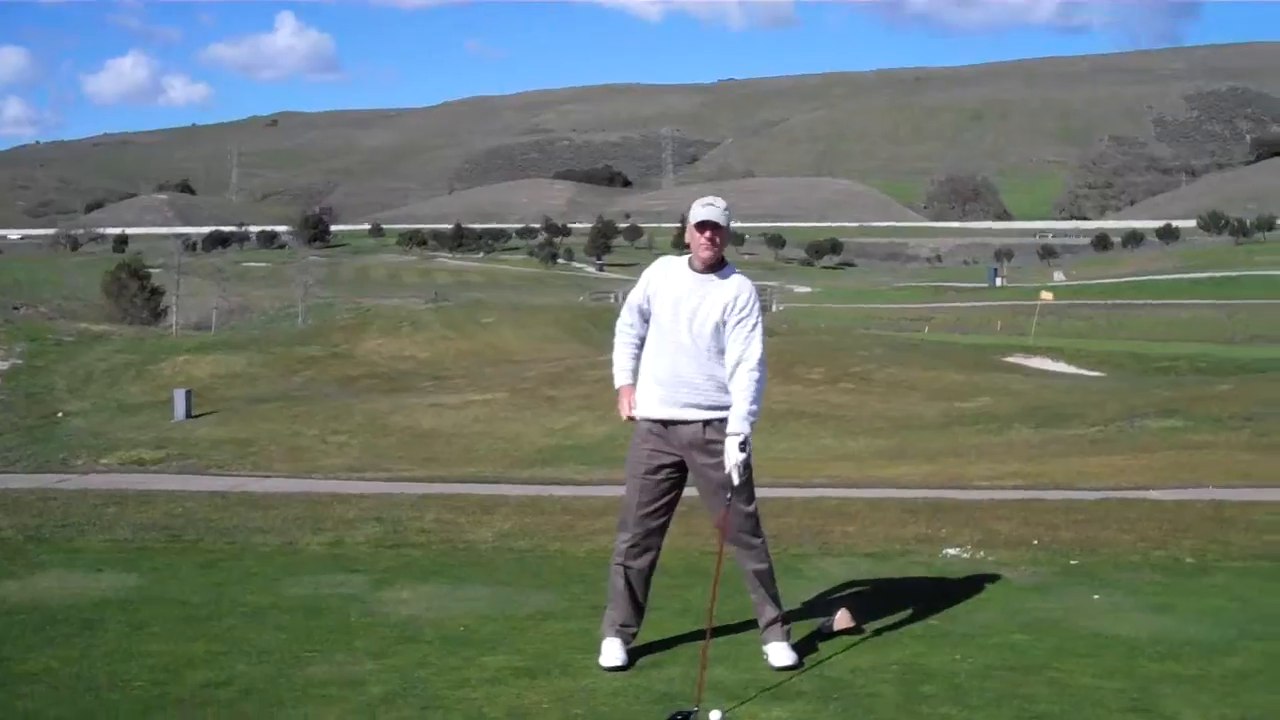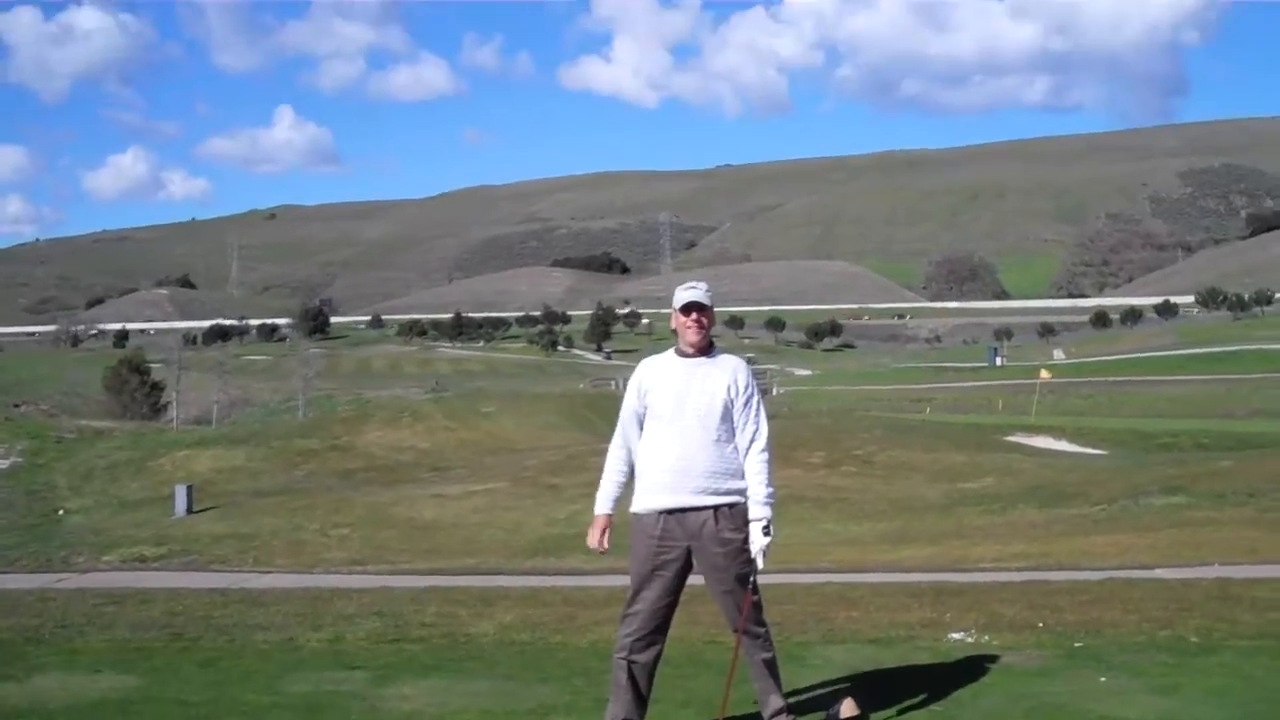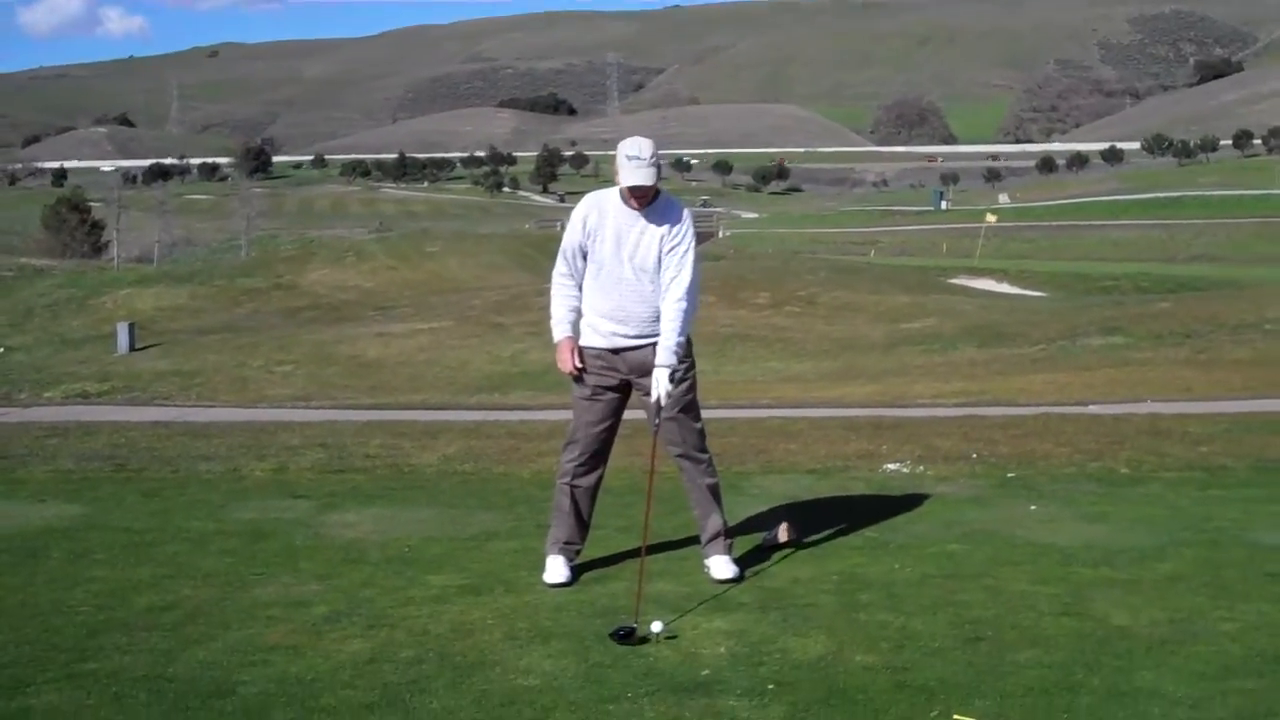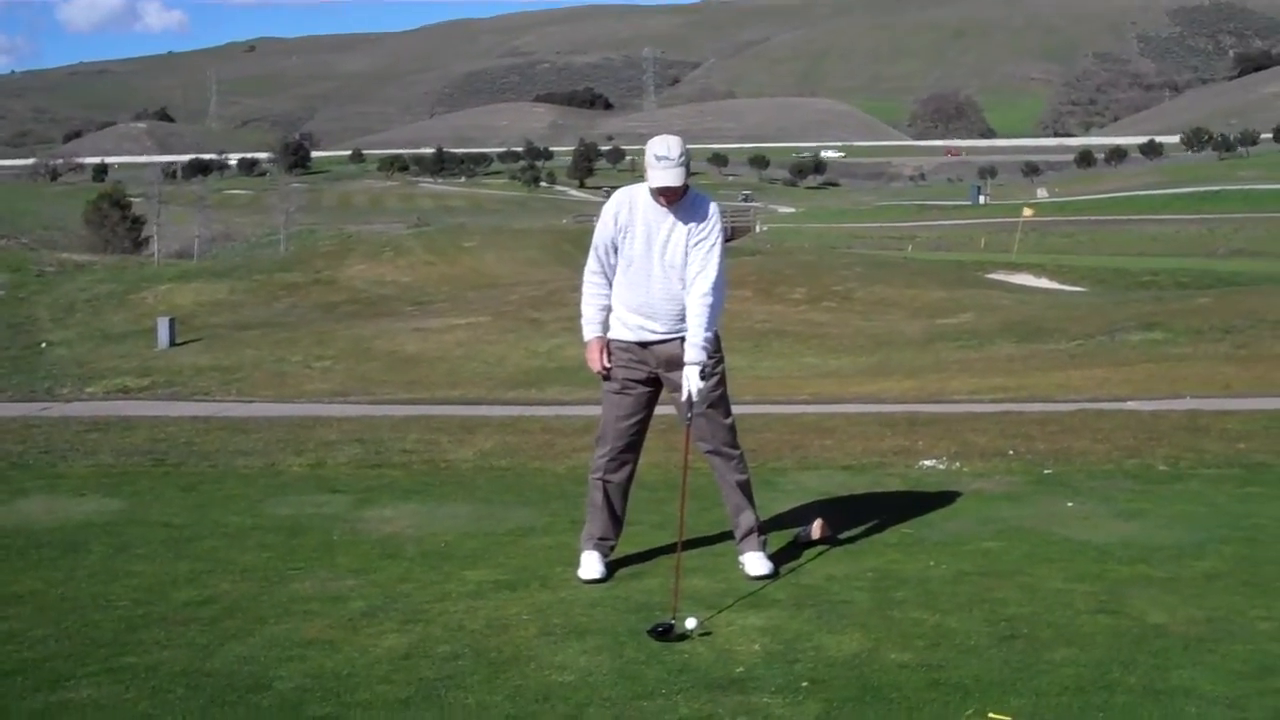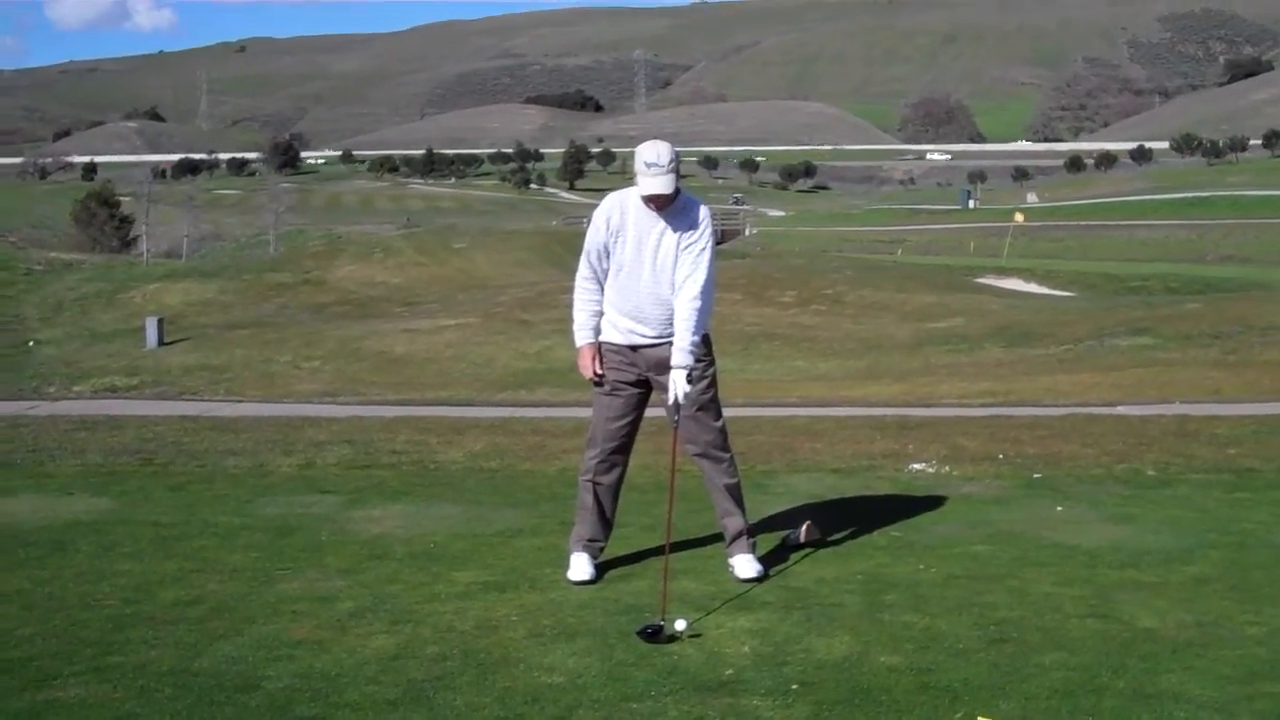
dt=1s
person 1, frame 1
left shoulder: (740, 290)
right shoulder: (660, 272)
left elbow: (748, 366)
right elbow: (629, 326)
left wrist: (739, 430)
right wrist: (624, 382)
left hip: (715, 428)
right hip: (654, 425)
left knee: (743, 531)
right knee: (636, 531)
left ankle: (774, 631)
right ankle: (617, 632)
person 1, frame 2
left shoulder: (735, 372)
right shoulder: (649, 372)
left elbow: (756, 448)
right elbow: (625, 444)
left wrist: (760, 515)
right wrist: (604, 508)
left hip: (722, 515)
right hip: (656, 517)
left knee: (748, 621)
right knee: (640, 626)
person 1, frame 3
left shoulder: (676, 218)
right shoulder: (590, 209)
left elbow: (678, 293)
right elbow: (566, 276)
left wrist: (665, 362)
right wrist: (564, 333)
left hip: (661, 350)
right hip: (600, 350)
left knee: (691, 449)
right knee: (581, 452)
left ankle: (716, 547)
right ankle: (560, 550)
person 1, frame 4
left shoulder: (705, 213)
right shoulder: (621, 204)
left elbow: (704, 288)
right elbow: (598, 272)
left wrist: (693, 359)
right wrist: (594, 332)
left hip: (689, 345)
right hip: (629, 345)
left knee: (721, 443)
right knee: (613, 448)
left ankle: (750, 543)
right ankle: (595, 545)
person 1, frame 5
left shoulder: (697, 216)
right shoulder: (613, 209)
left elbow: (693, 292)
right elbow: (590, 277)
left wrist: (681, 362)
right wrist: (586, 338)
left hip: (681, 347)
right hip: (620, 348)
left knee: (711, 445)
right knee: (604, 449)
left ankle: (740, 544)
right ankle: (585, 547)
